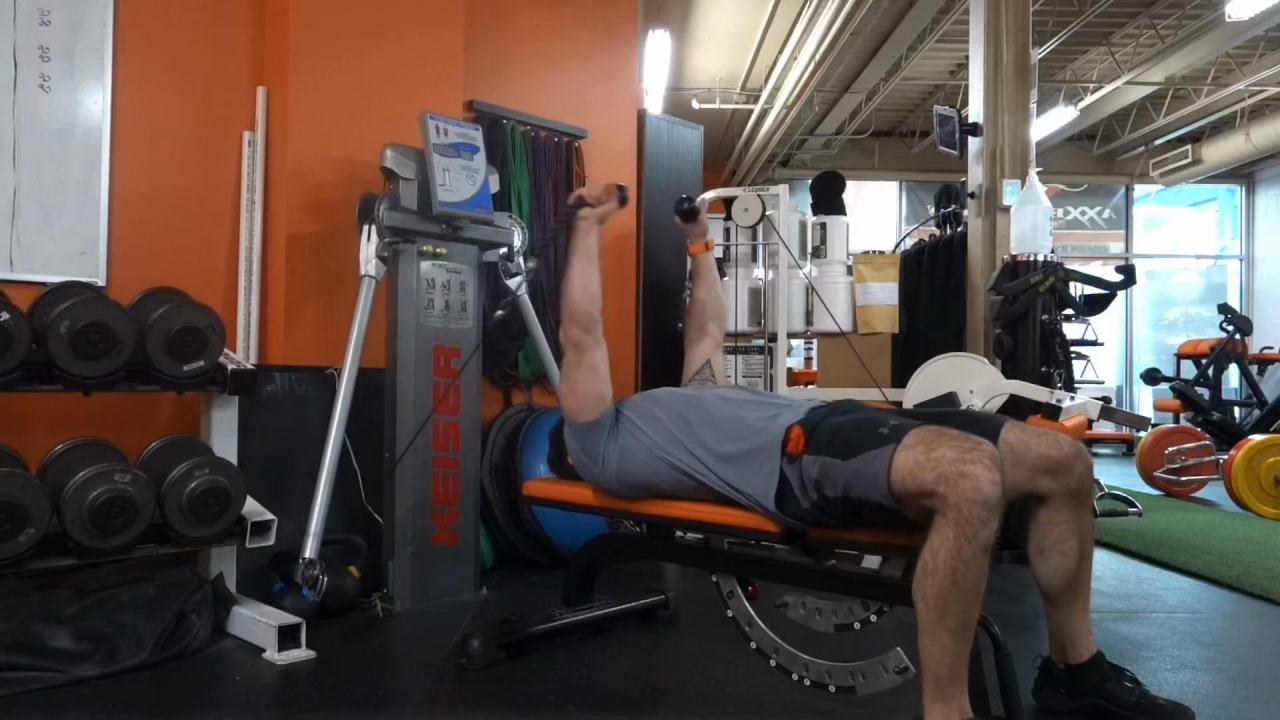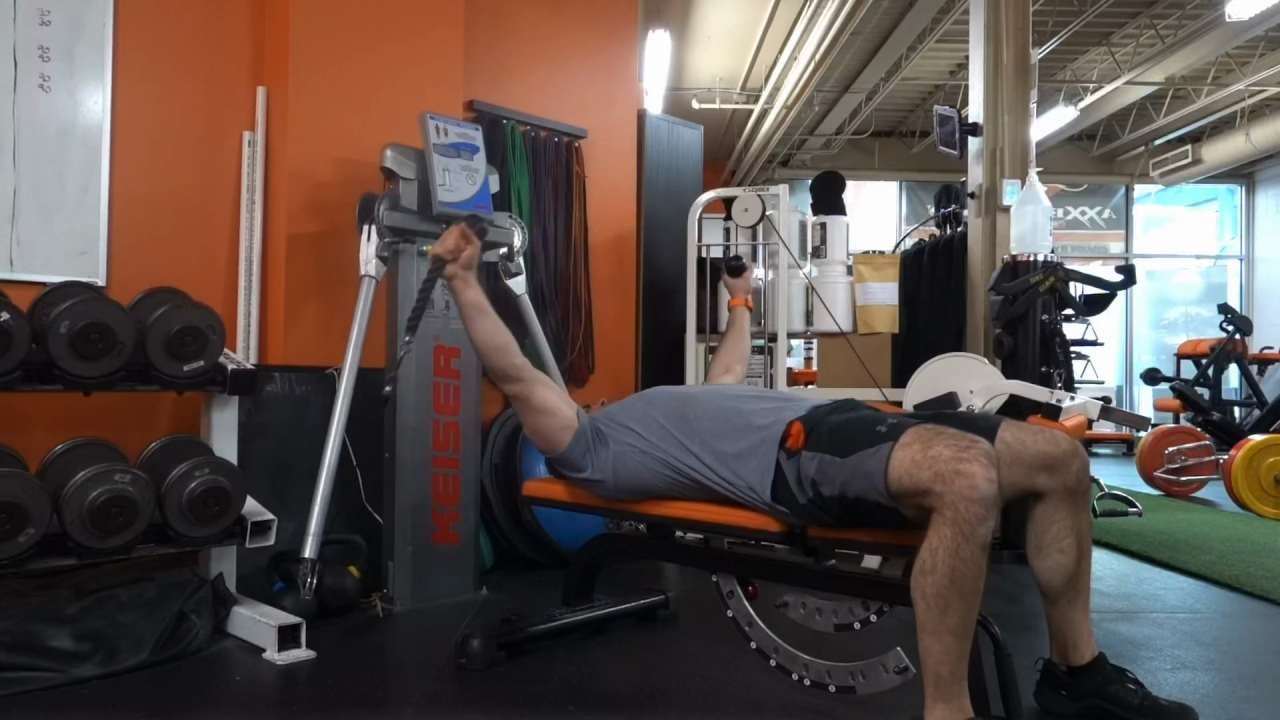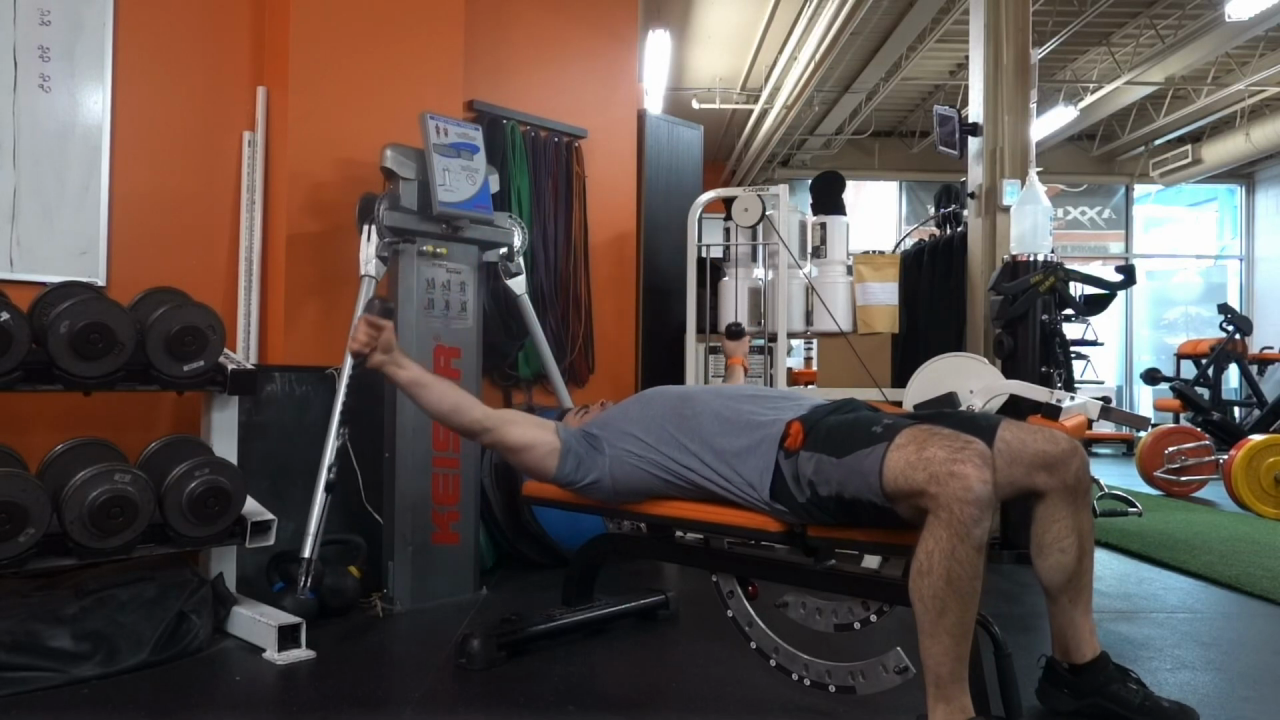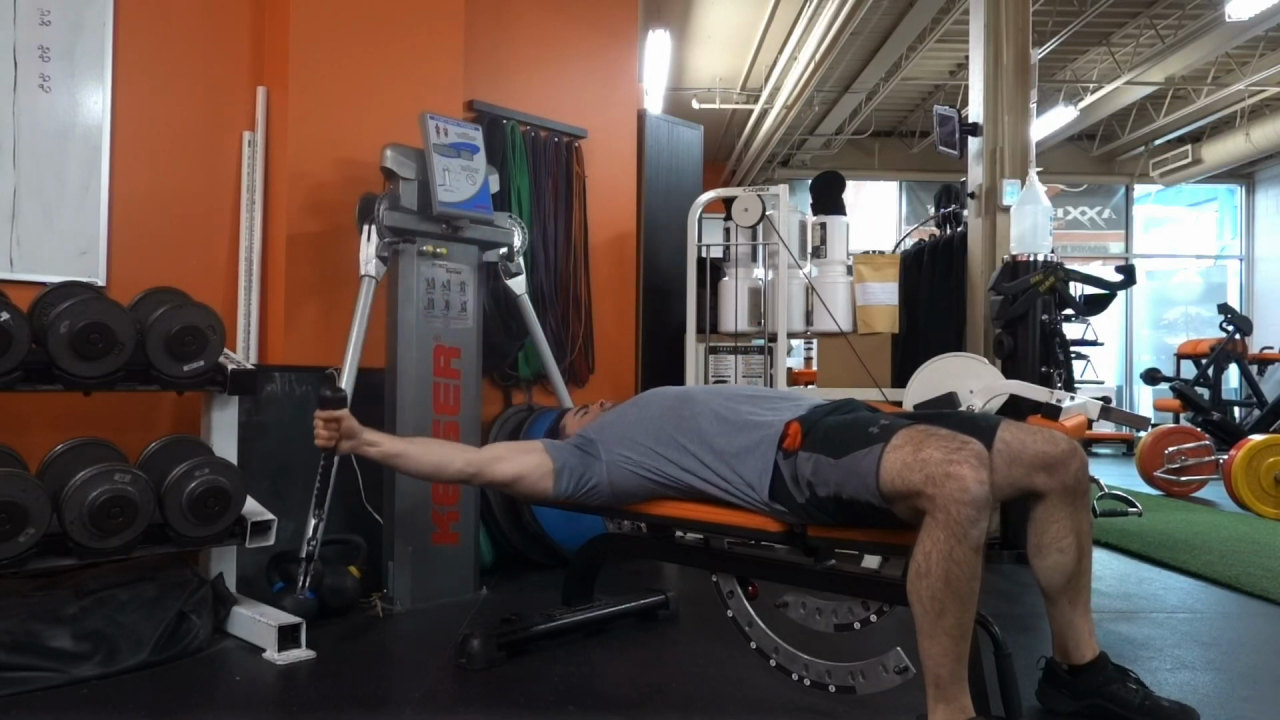
dt=0.5s
person 1, frame 1
left shoulder: (682, 408)
right shoulder: (602, 449)
left elbow: (707, 333)
right elbow: (581, 337)
left wrist: (698, 245)
right wrist: (591, 225)
left hip: (837, 423)
right hip: (794, 455)
left knee: (1063, 463)
right knee: (971, 480)
left ankle: (1074, 668)
person 1, frame 2
left shoulder: (656, 413)
right shoulder: (594, 453)
left elbow: (726, 381)
right elbow: (520, 381)
left wrist: (740, 308)
right wrist: (464, 280)
left hip: (833, 418)
right hip: (791, 453)
left knee: (1059, 460)
right knee: (968, 480)
person 1, frame 3
left shoulder: (644, 413)
right shoulder: (588, 454)
right elbow: (488, 424)
left wrist: (736, 363)
right wrist: (392, 362)
left hip: (834, 419)
right hip: (794, 453)
left knee: (1058, 459)
right knee: (964, 477)
person 1, frame 4
left shoulder: (644, 417)
right shoulder: (587, 459)
right elbow: (484, 461)
left wrist: (731, 396)
right wrist: (364, 440)
left hip: (833, 416)
right hip: (793, 454)
left knee: (1057, 458)
right knee: (960, 479)
